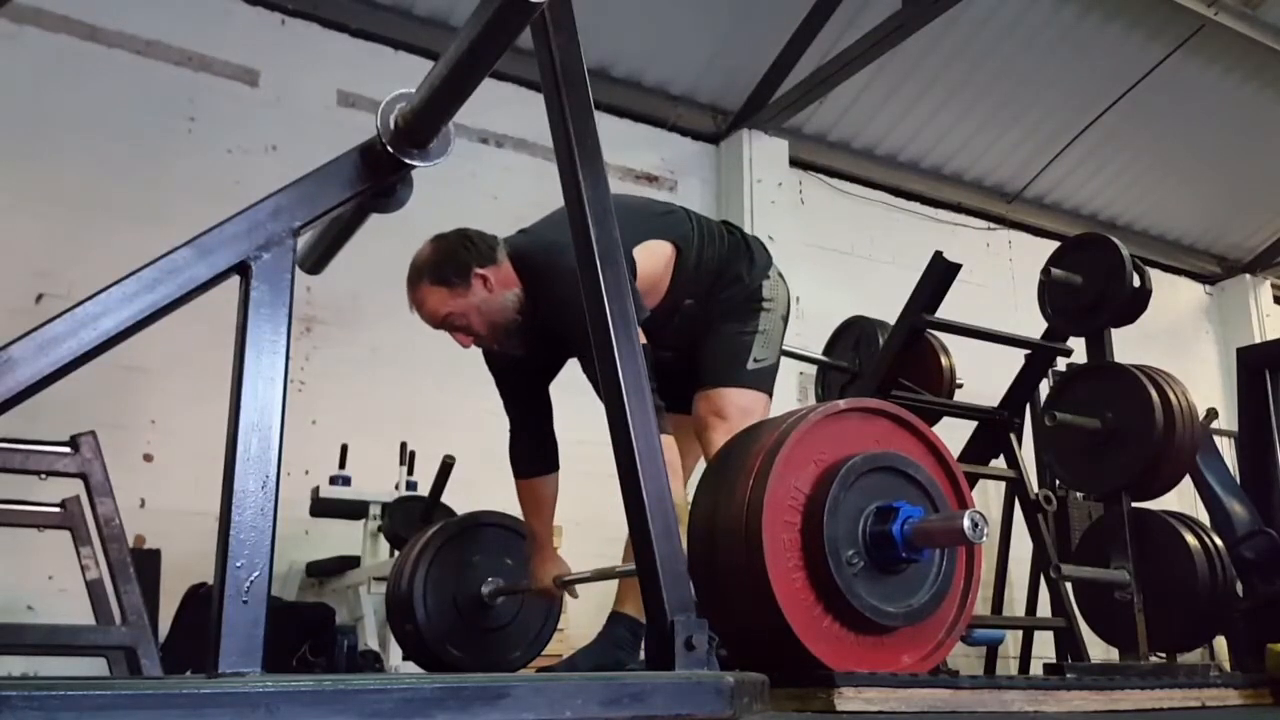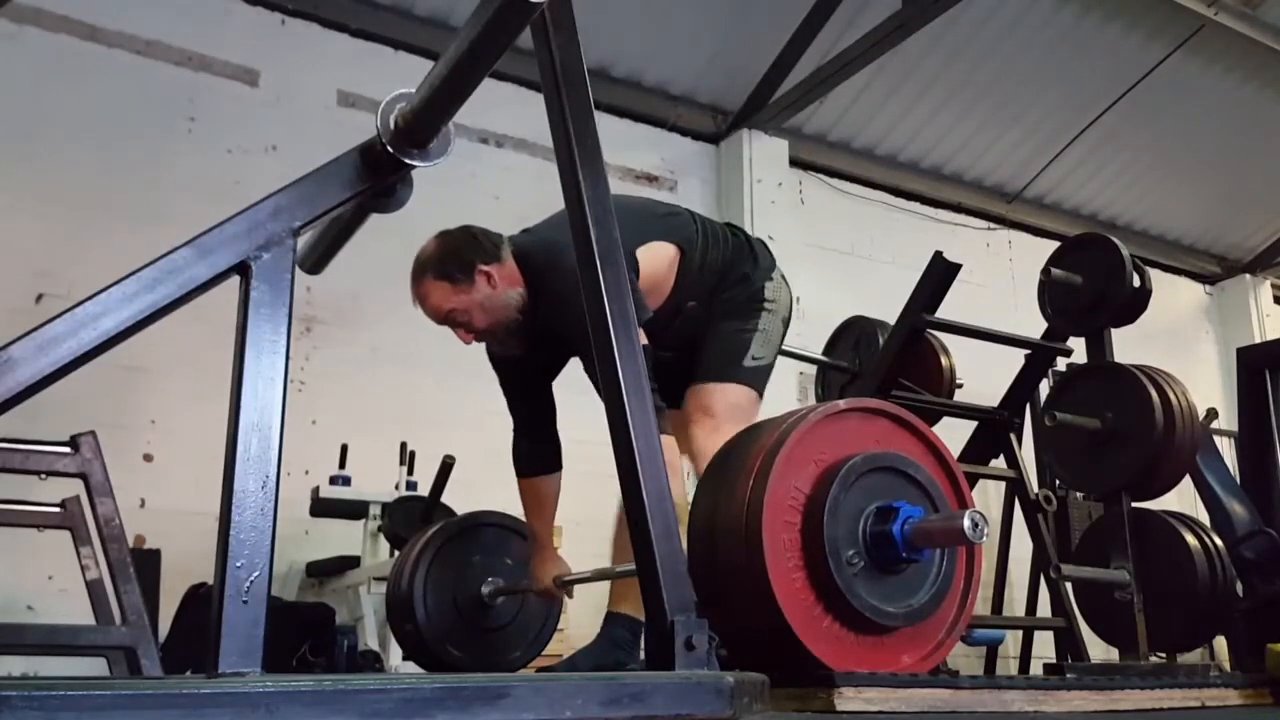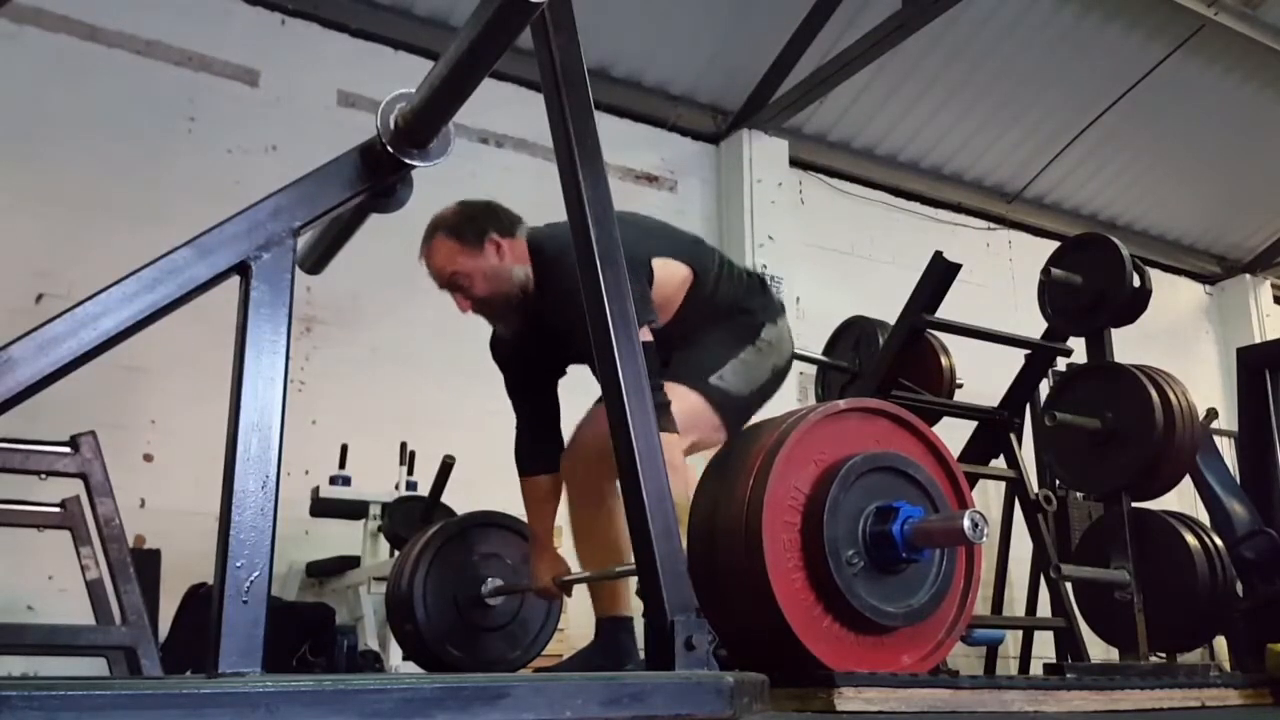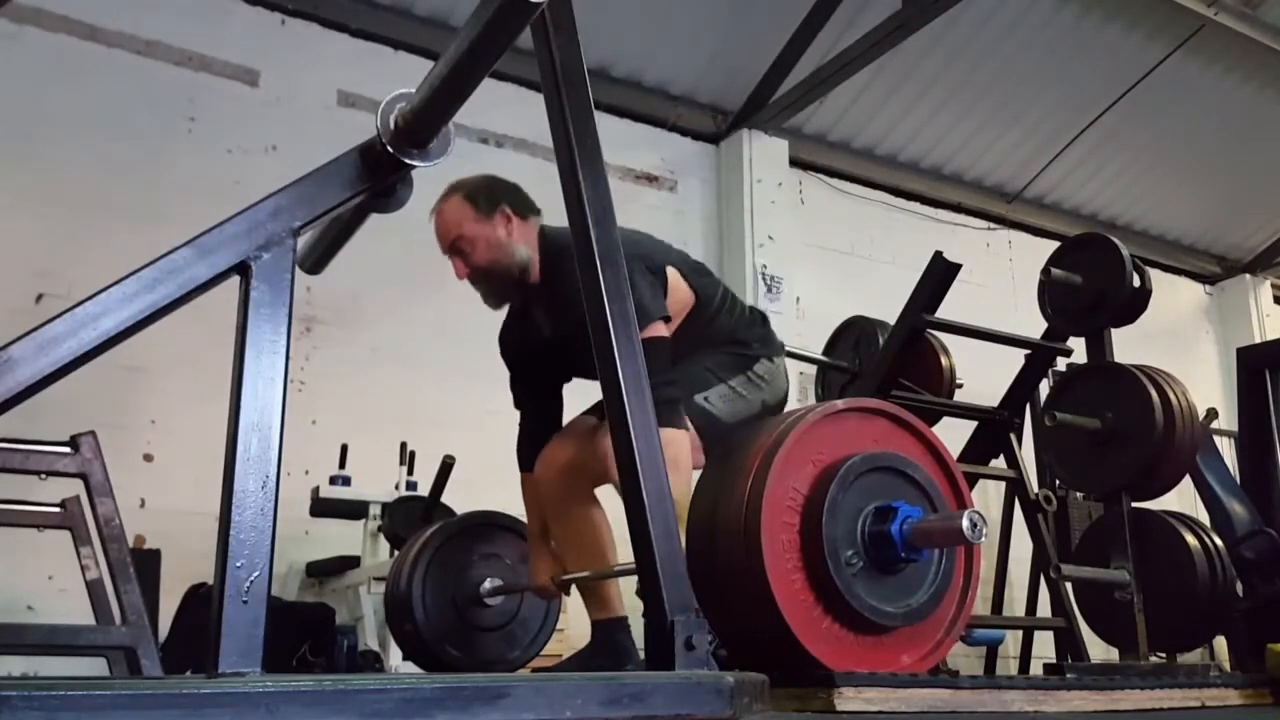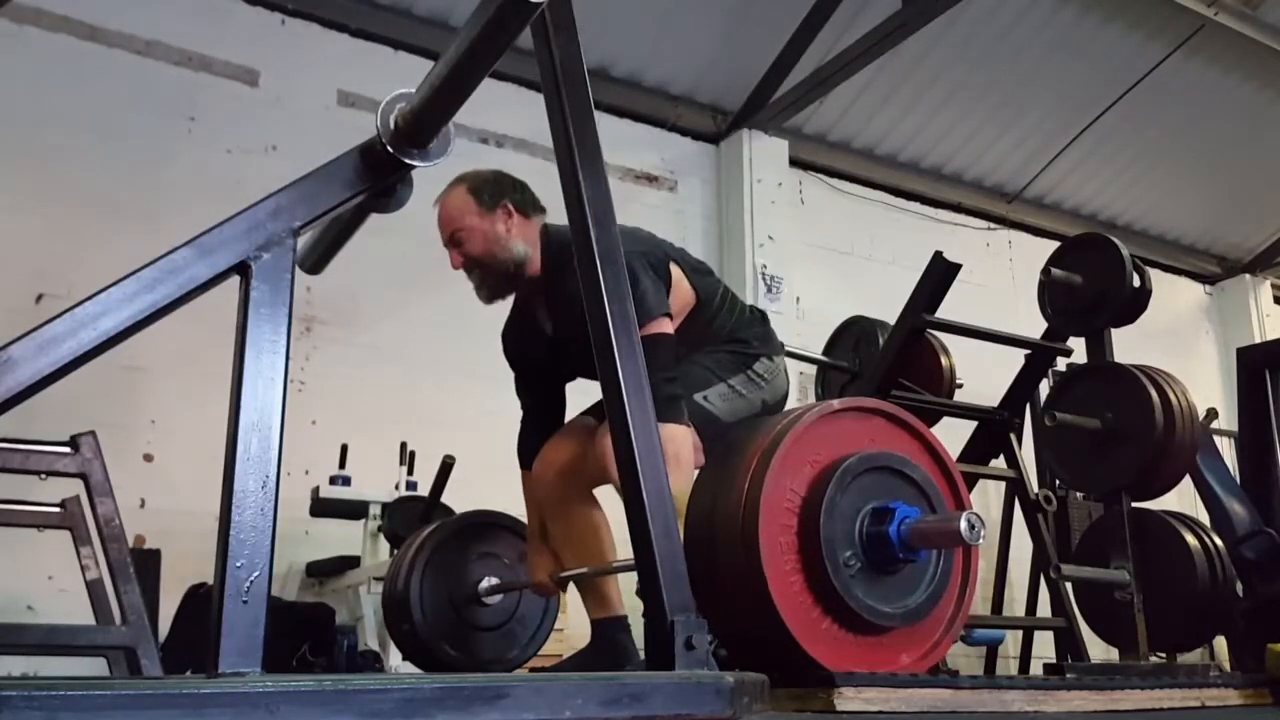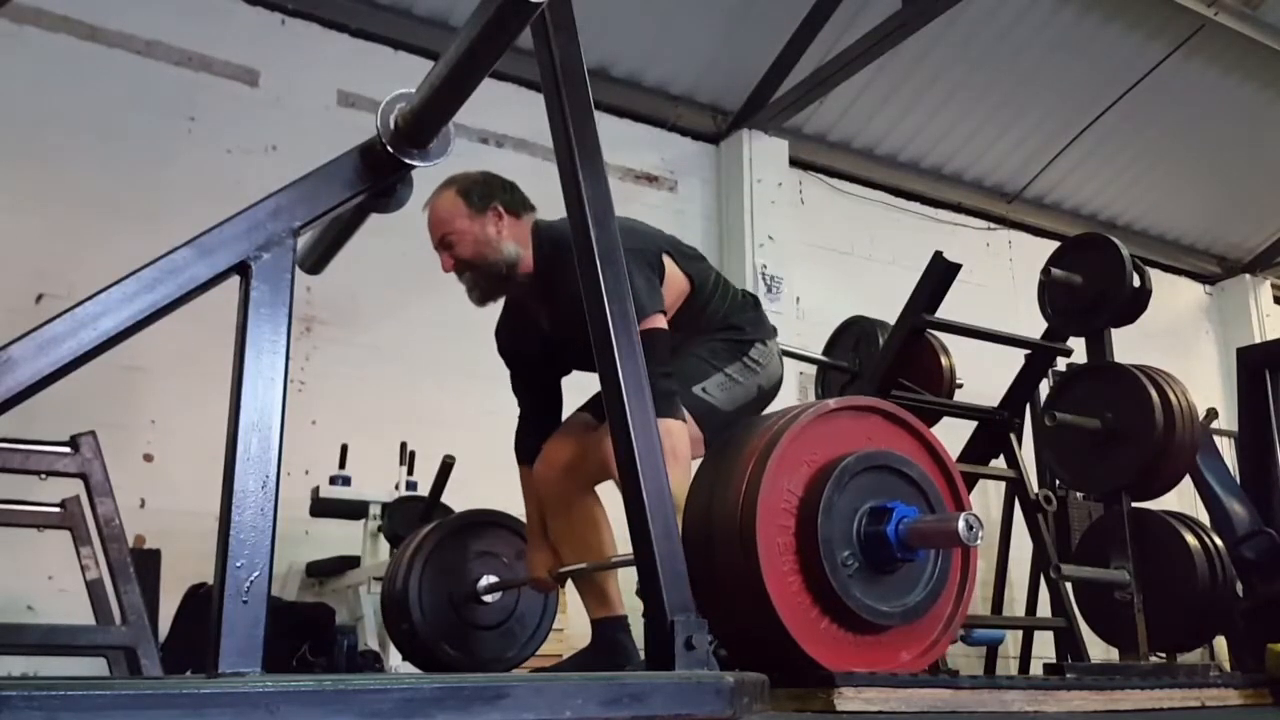
dt=0.2s
person 1, frame 1
left shoulder: (571, 277)
right shoulder: (509, 330)
right elbow: (531, 438)
right wrist: (541, 551)
left hip: (738, 293)
right hip: (674, 322)
left knee: (727, 447)
right ankle: (620, 640)
person 1, frame 2
left shoulder: (572, 277)
right shoulder: (512, 328)
right elbow: (534, 436)
right wrist: (542, 550)
left hip: (741, 294)
right hip: (677, 324)
left knee: (712, 440)
right ankle: (620, 637)
person 1, frame 3
left shoulder: (582, 270)
right shoulder: (516, 329)
left elbow: (646, 401)
right elbow: (536, 436)
right wrist: (541, 550)
left hip: (744, 329)
right hip: (677, 344)
right knee: (585, 460)
right ankle: (614, 640)
person 1, frame 4
right shoulder: (525, 328)
left elbow: (658, 401)
right elbow: (537, 432)
right wrist: (539, 548)
left hip: (742, 365)
right hip: (683, 369)
right knee: (558, 467)
right ankle: (612, 641)
person 1, frame 5
right shoulder: (527, 325)
left elbow: (660, 396)
right elbow: (538, 429)
right wrist: (538, 546)
left hip: (740, 363)
right knee: (554, 469)
right ankle: (612, 640)
person 1, frame 6
right shoulder: (521, 322)
left elbow: (656, 391)
right elbow: (536, 426)
right wrist: (537, 541)
left hip: (734, 348)
right knee: (556, 467)
right ankle: (611, 641)
